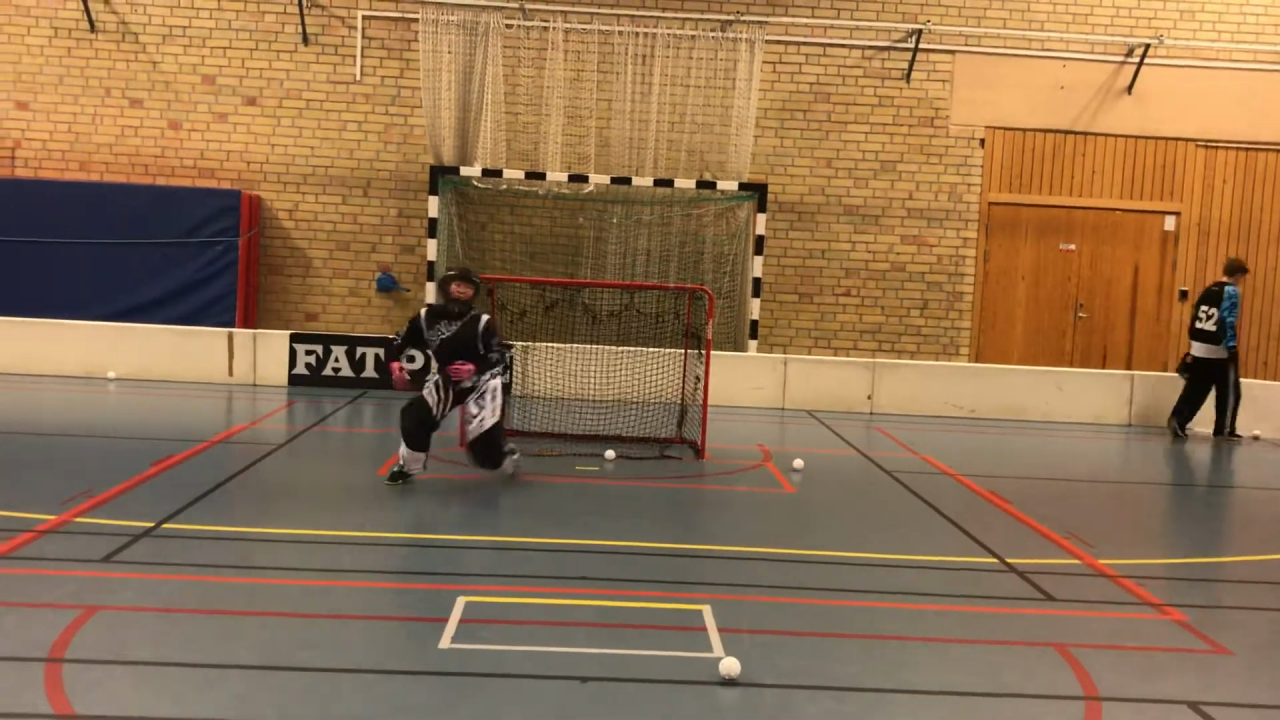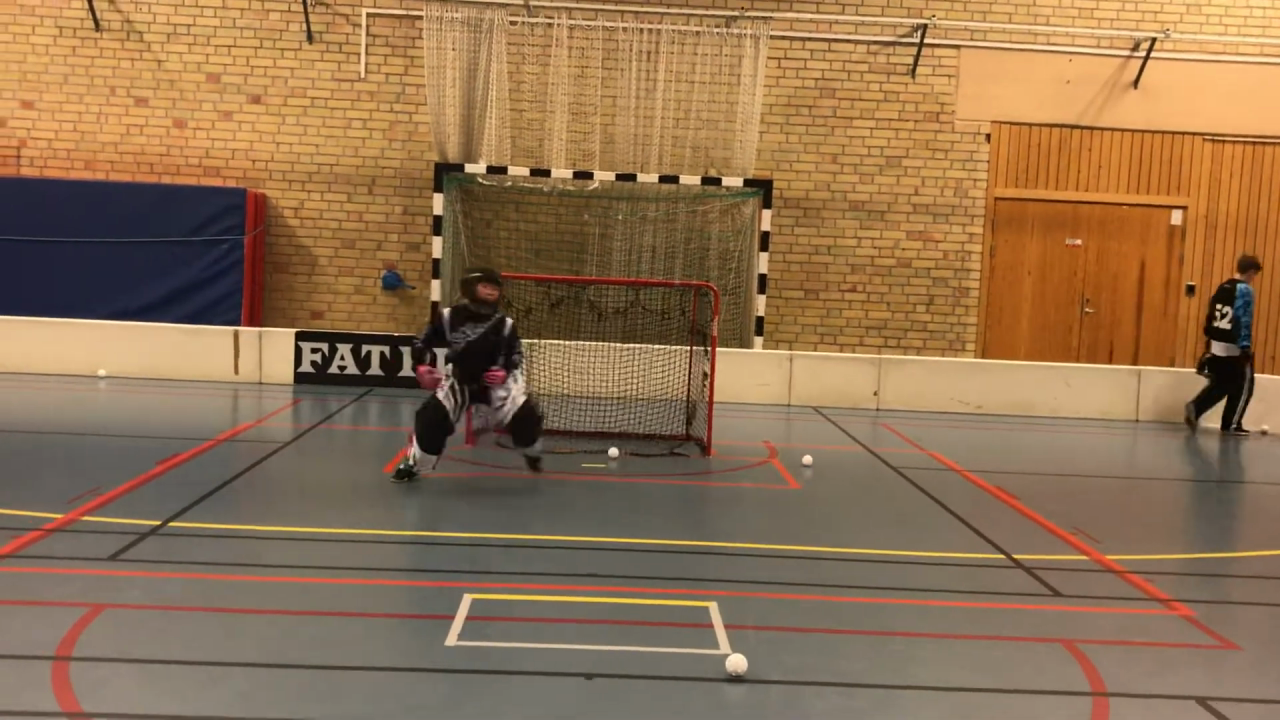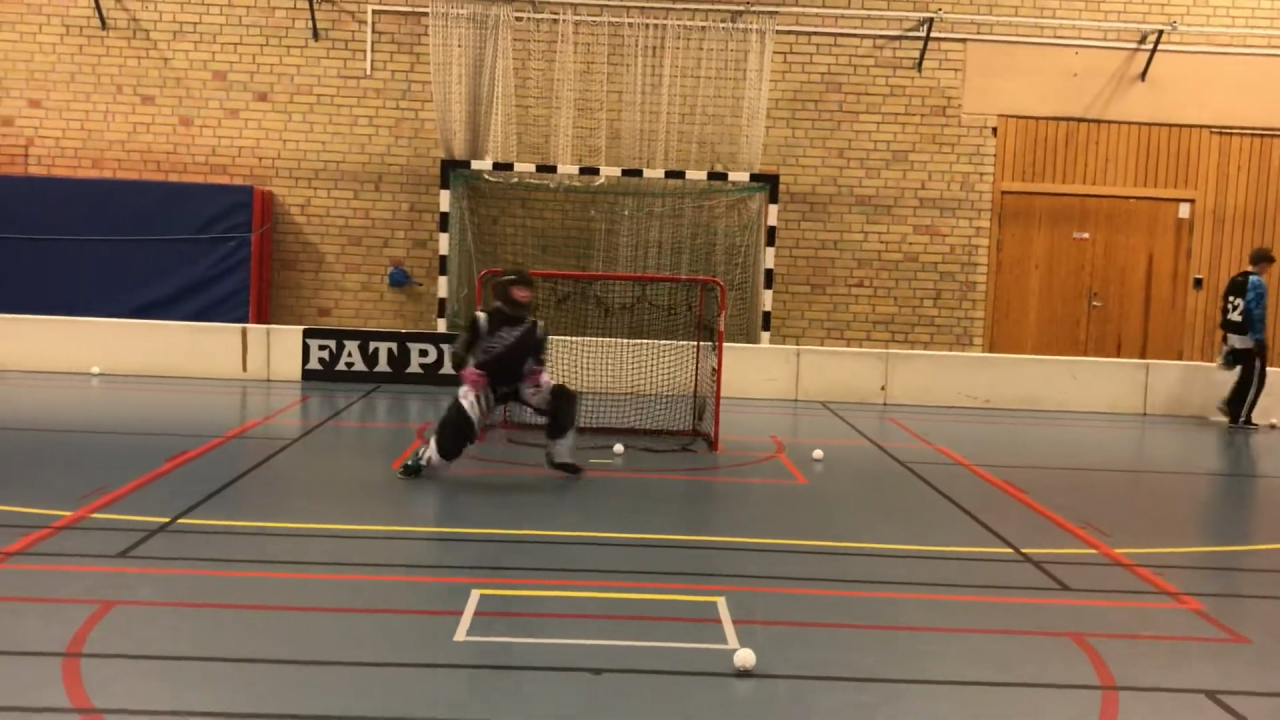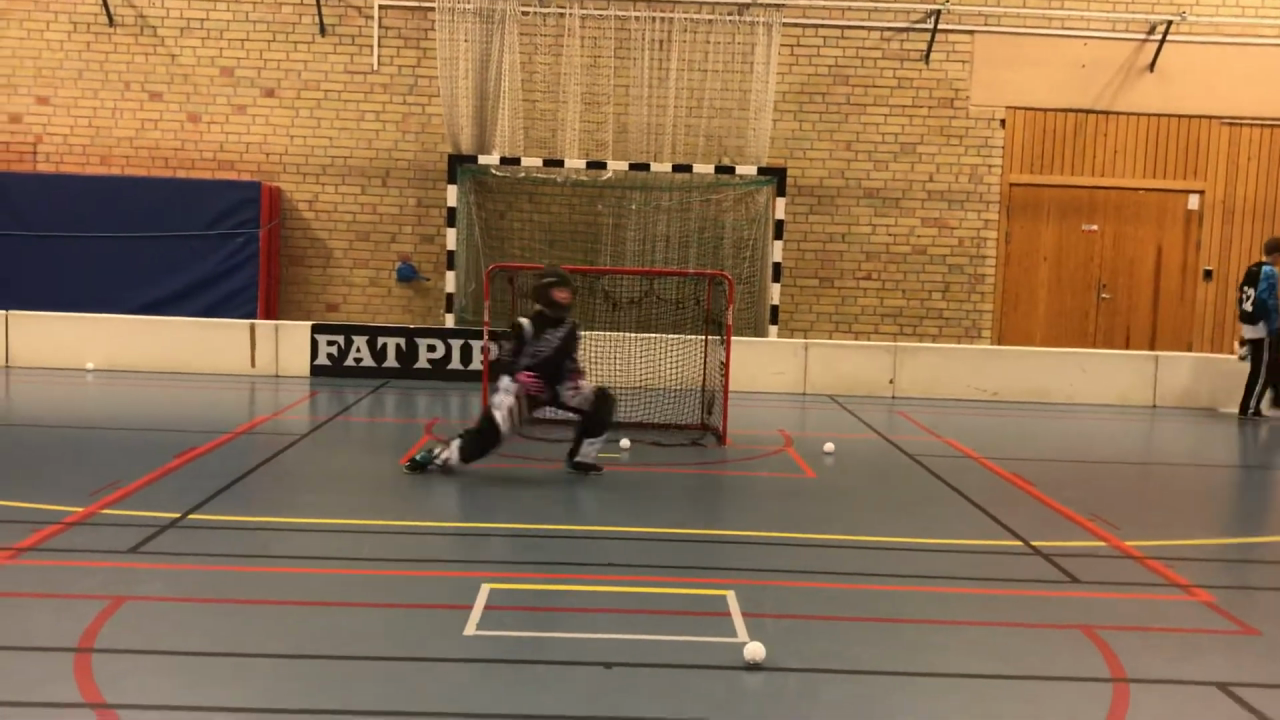
dt=0.1s
person 1, frame 1
left shoulder: (483, 322)
right shoulder: (428, 315)
left elbow: (497, 355)
right elbow: (402, 341)
left wrist: (474, 367)
right wrist: (394, 362)
left hip: (480, 381)
right hip: (445, 380)
left knee: (483, 445)
right knee: (417, 416)
left ankle: (508, 460)
right ankle: (405, 469)
person 1, frame 2
left shoulder: (504, 324)
right shoulder: (449, 316)
left elbow: (515, 355)
right elbow: (423, 344)
left wrist: (504, 371)
right wrist: (421, 366)
left hip: (497, 380)
right hip: (460, 380)
left knee: (525, 417)
right knee: (432, 419)
left ankle: (530, 453)
right ankle: (412, 465)
person 1, frame 3
left shoulder: (534, 326)
right shoulder: (483, 320)
left elbow: (537, 355)
right elbow: (459, 351)
left wrist: (537, 372)
right wrist: (465, 369)
left hip: (523, 381)
right hip: (484, 381)
left knee: (564, 400)
right knee: (458, 425)
left ankle: (560, 459)
right ankle: (421, 460)
person 1, frame 4
left shoulder: (570, 326)
right shoulder: (526, 325)
right elbow: (505, 360)
left wrist: (574, 370)
right wrist: (518, 376)
left hip: (557, 384)
right hip: (520, 386)
left knee: (601, 403)
right knee: (488, 432)
left ankle: (581, 459)
right ankle: (433, 457)
person 2, frame 1
left shoulder: (1207, 291)
right shoulder: (1231, 292)
left elbow: (1195, 318)
right elbow: (1229, 321)
left wrist: (1193, 344)
right wrist: (1232, 347)
left hip: (1199, 347)
right hip: (1219, 350)
left knee: (1195, 389)
right knee: (1229, 390)
left ankle: (1178, 419)
right ankle: (1225, 429)
person 2, frame 2
left shoulder: (1221, 288)
right shoulder: (1244, 290)
left elbow: (1210, 317)
right elbow: (1243, 320)
left wrist: (1209, 340)
right wrist: (1246, 346)
left hip: (1217, 345)
right hip: (1235, 347)
left knee: (1219, 385)
right knee: (1243, 386)
left ankle: (1195, 407)
right ankle: (1231, 424)
person 2, frame 3
left shoulder: (1234, 280)
right shoulder: (1257, 283)
left elbow: (1225, 308)
right elbow: (1257, 313)
left wrist: (1226, 333)
right wrist: (1260, 340)
left hip: (1233, 336)
right hip: (1249, 339)
left knee: (1248, 376)
right knee: (1254, 379)
left ankle: (1230, 404)
right ankle: (1240, 418)
person 2, frame 4
left shoulder: (1251, 270)
left elbow: (1241, 299)
left wrist: (1244, 323)
left hip: (1248, 326)
right hip: (1261, 329)
right knee: (1262, 369)
right ankle: (1249, 408)
